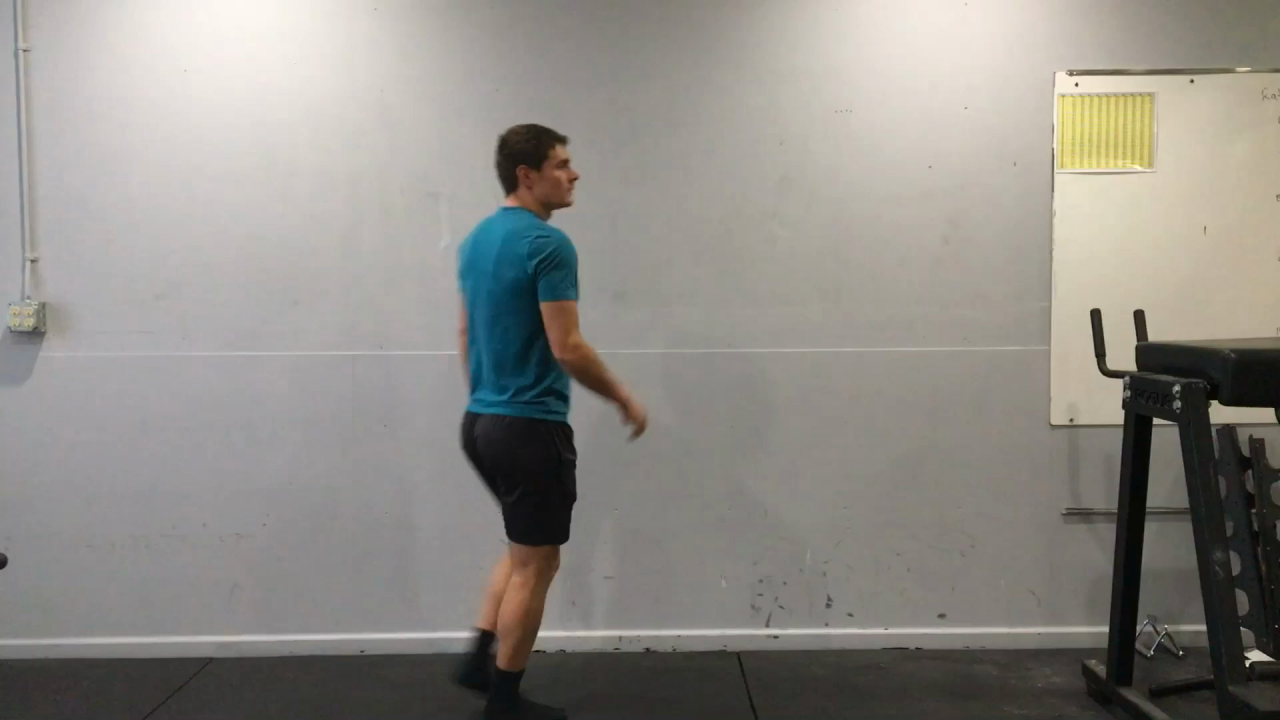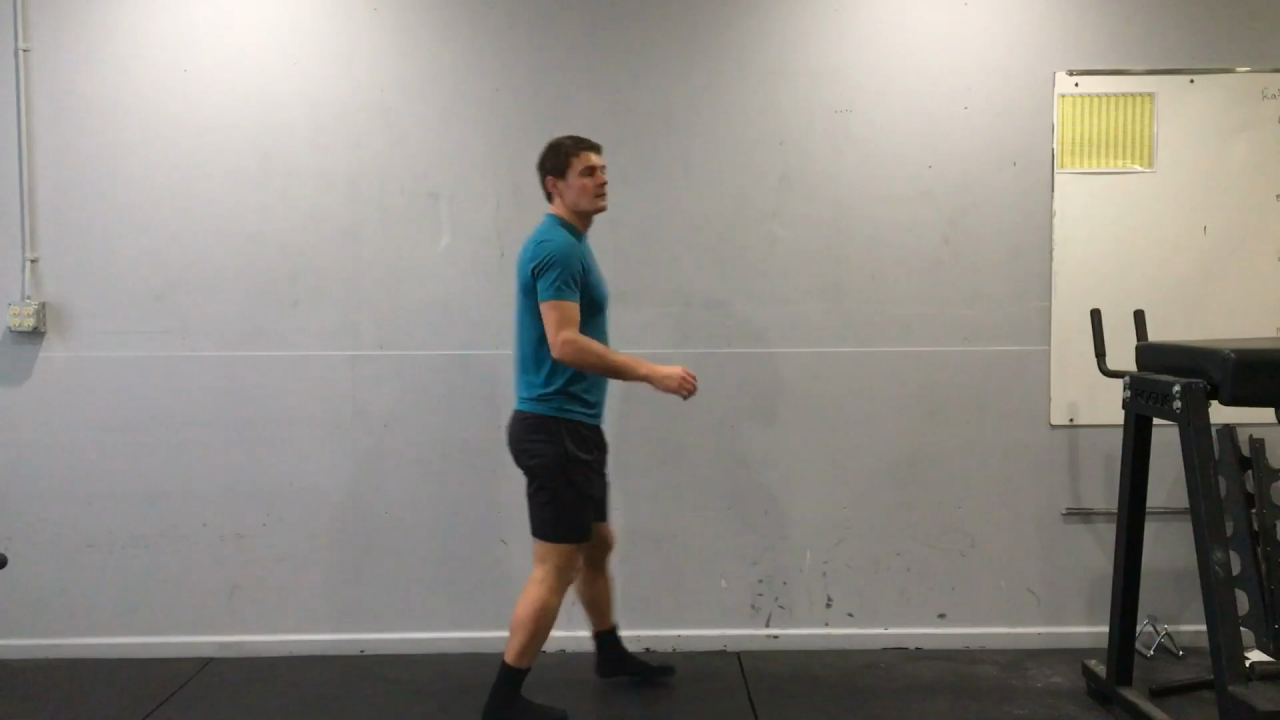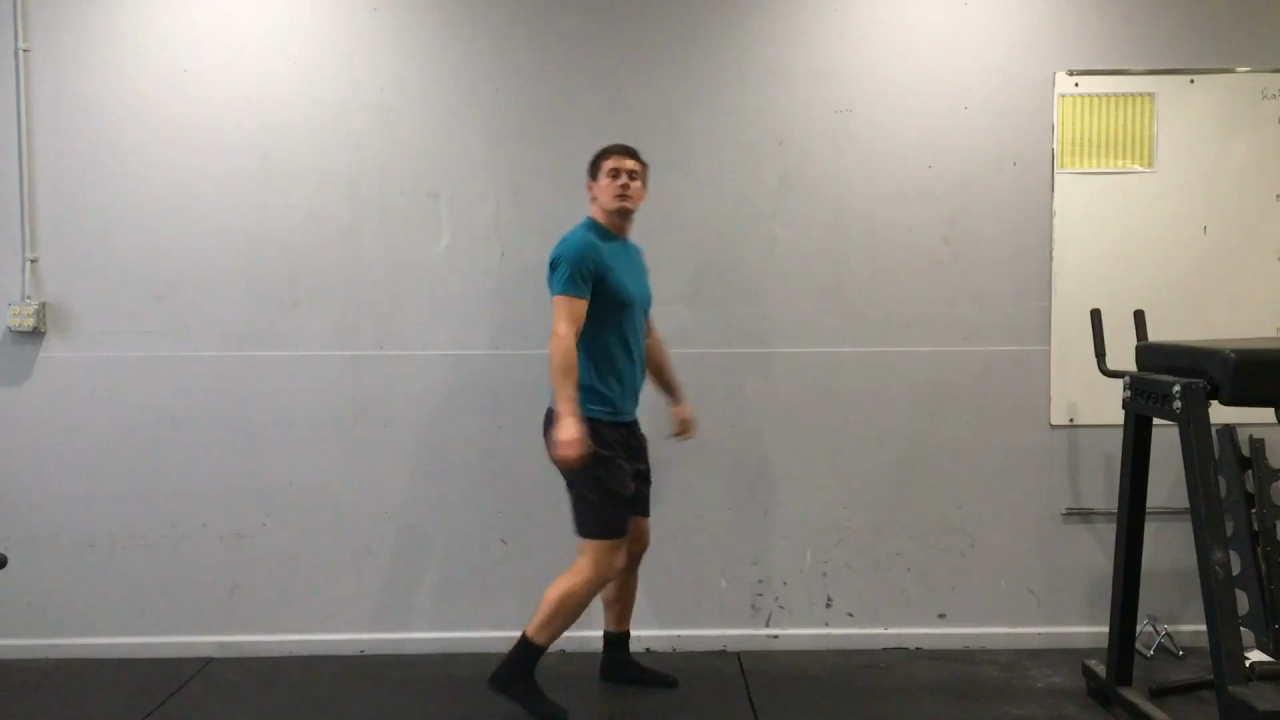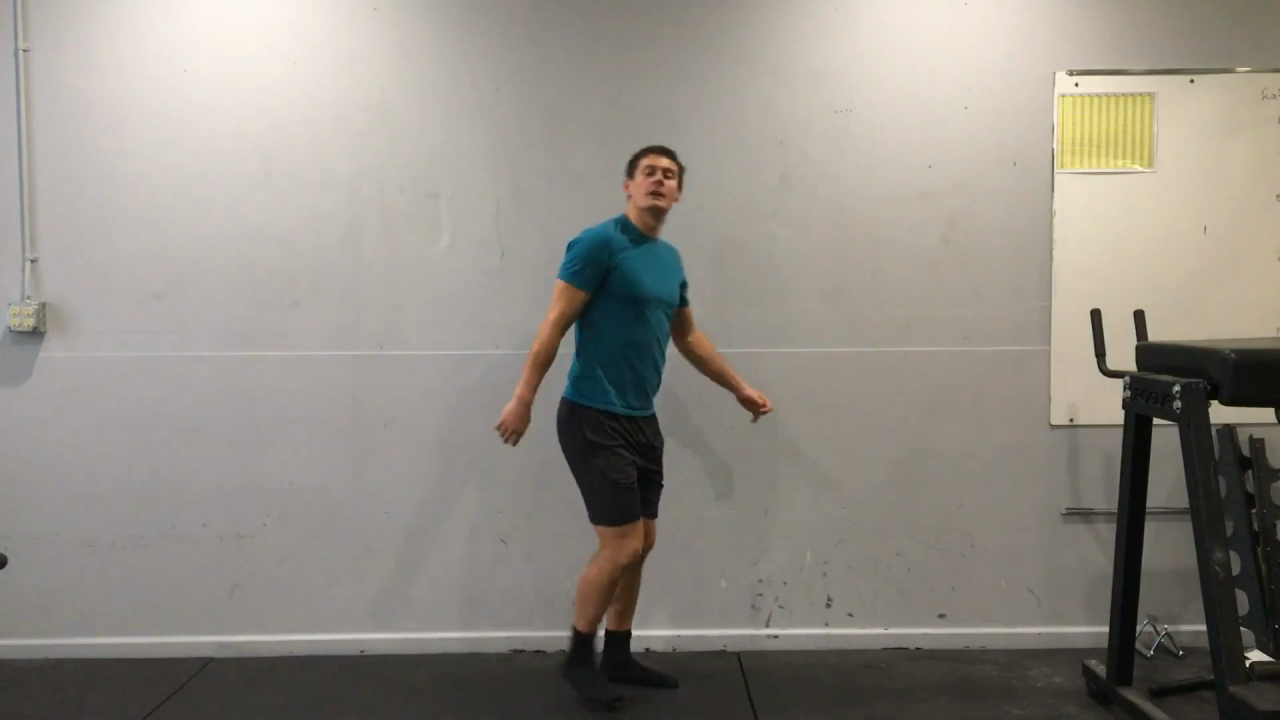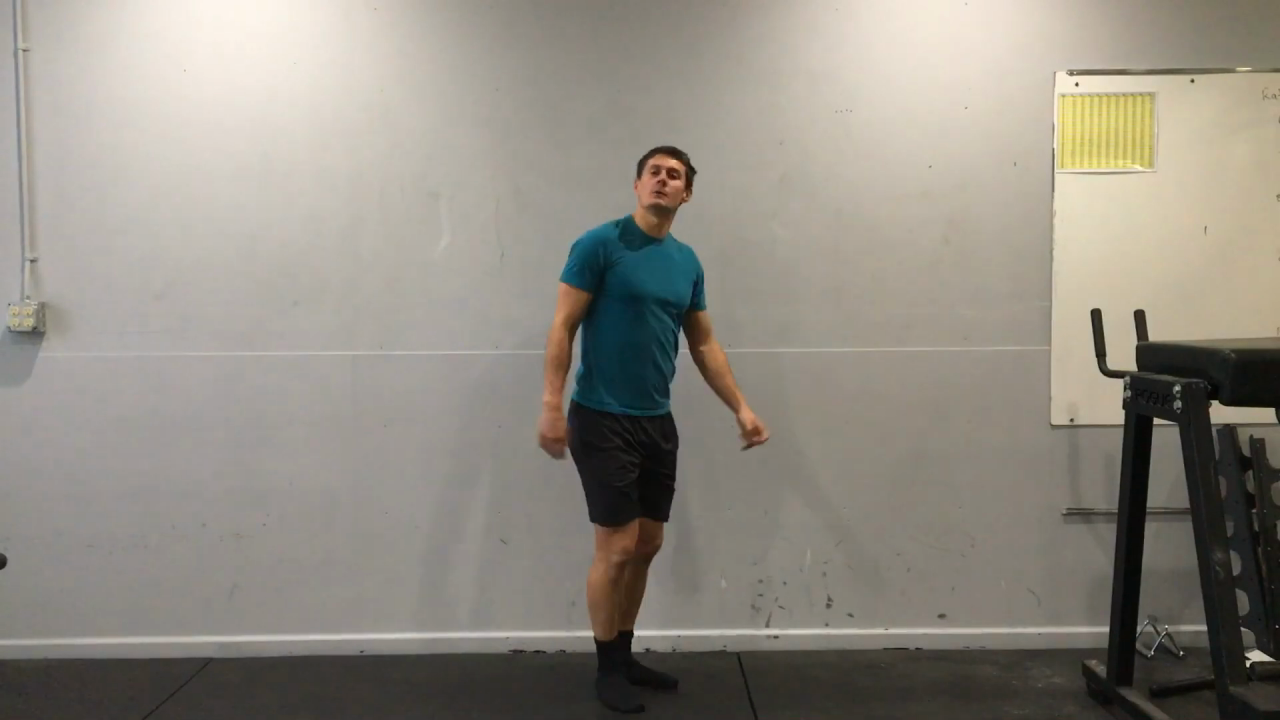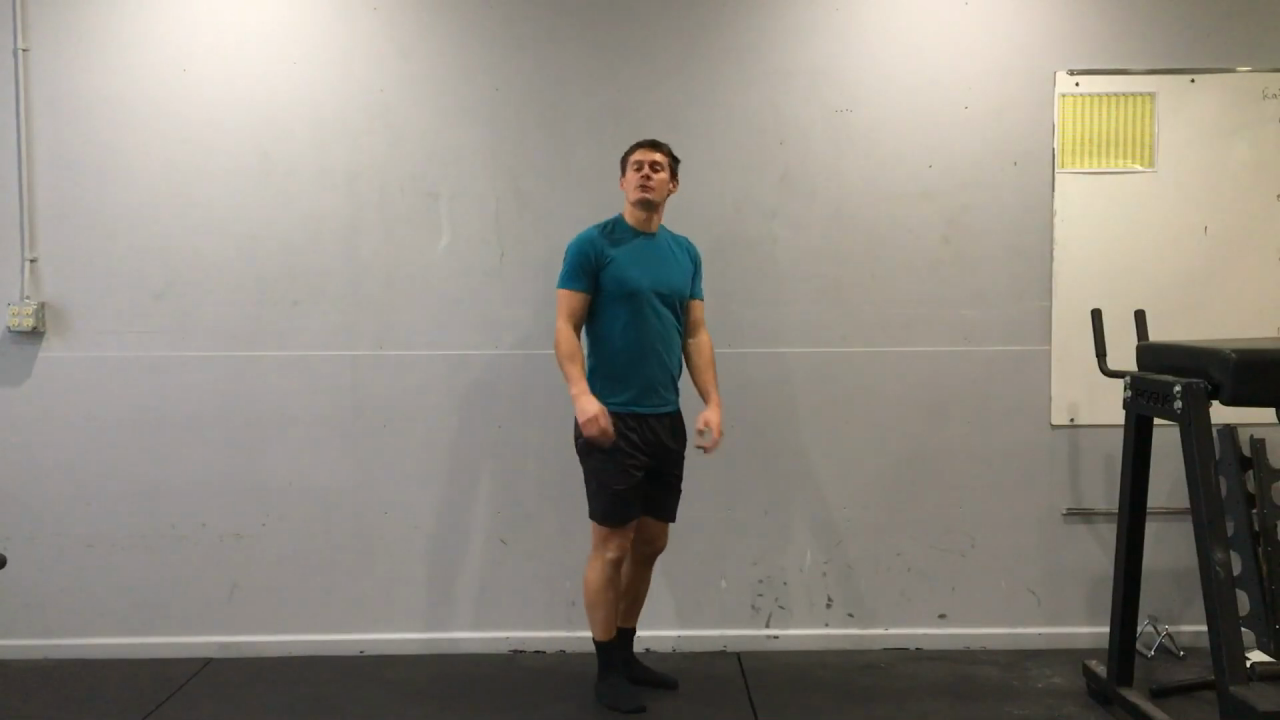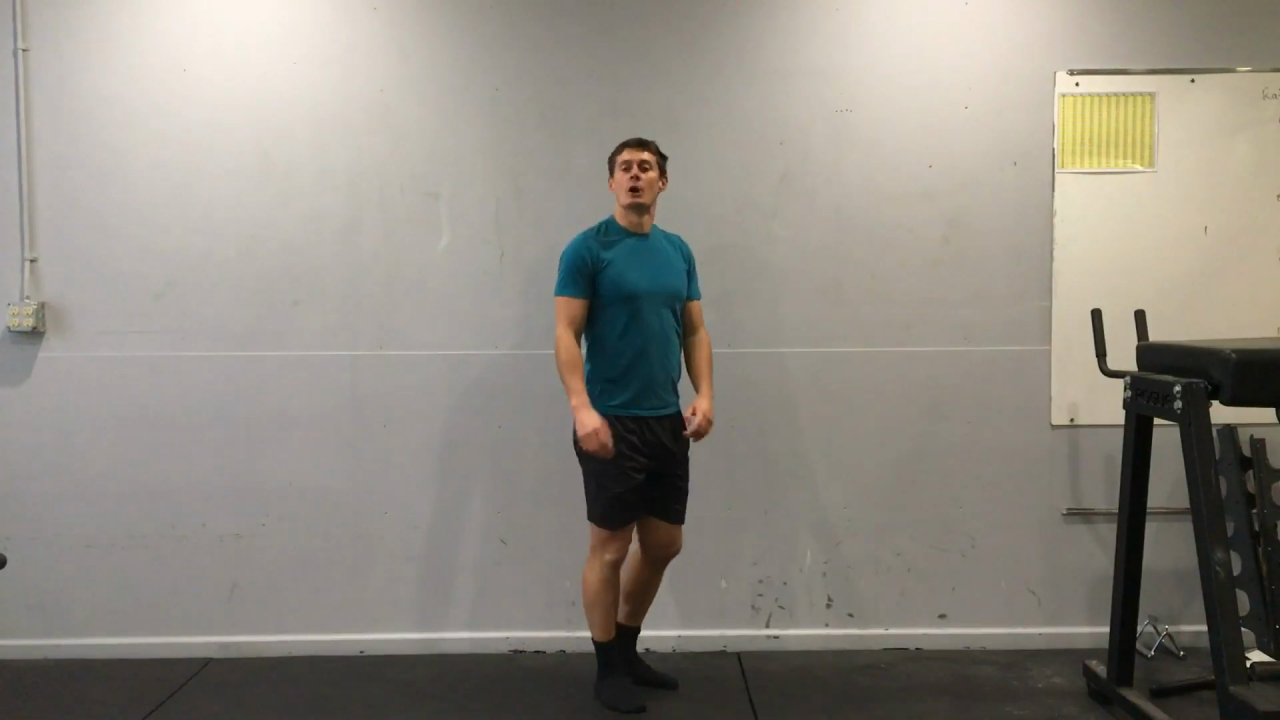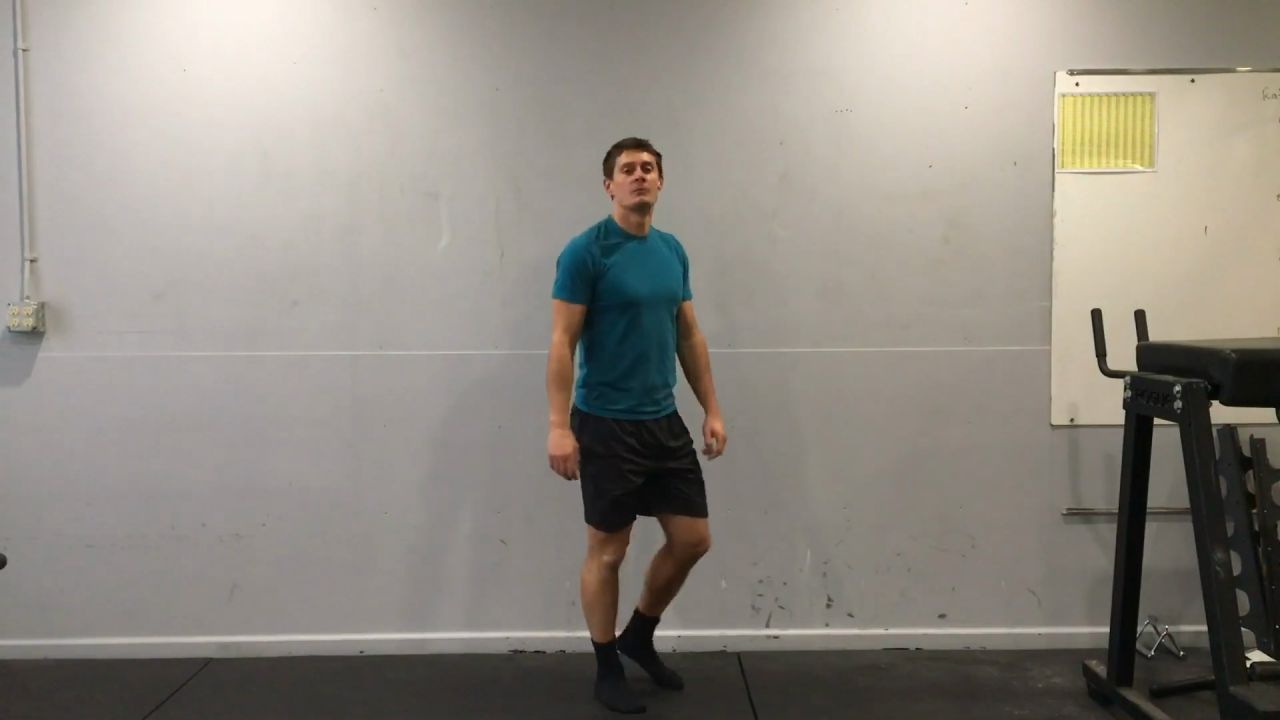
dt=0.2s
person 1, frame 1
left shoulder: (477, 239)
right shoulder: (548, 243)
right elbow: (566, 349)
right wrist: (623, 400)
left hip: (485, 422)
right hip: (528, 428)
left knee: (531, 550)
right knee: (535, 564)
left ankle: (479, 656)
person 1, frame 2
left shoulder: (561, 244)
right shoulder: (557, 250)
right elbow: (565, 344)
right wrist: (654, 373)
left hip: (571, 429)
right hip: (554, 432)
left knee: (597, 544)
right knee: (557, 565)
left ankle: (610, 652)
person 1, frame 3
left shoulder: (632, 255)
right shoulder: (581, 248)
left elbow: (645, 338)
right elbow: (563, 338)
left wrist: (676, 399)
right wrist: (569, 415)
left hip: (622, 424)
right hip: (590, 428)
left knee: (633, 544)
right knee: (600, 561)
left ankle: (617, 656)
right ankle: (516, 669)
person 1, frame 4
left shoulder: (670, 259)
right shoulder: (599, 243)
left elbow: (688, 335)
right elbow: (554, 324)
left wrist: (740, 387)
right wrist: (522, 399)
left hip: (641, 421)
right hip: (593, 420)
left knee: (640, 544)
right knee: (620, 548)
left ankle: (618, 656)
right ankle: (579, 656)
person 1, frame 5
left shoulder: (687, 261)
right shoulder: (600, 244)
left elbow: (704, 342)
right elbow: (563, 326)
left wrist: (741, 408)
right wrist: (552, 405)
left hip: (657, 422)
right hip: (602, 421)
left knee: (647, 546)
right knee: (616, 548)
left ankle: (625, 655)
right ankle: (608, 668)
person 1, frame 6
left shoulder: (685, 252)
right shoulder: (593, 245)
left elbow: (696, 333)
right elbow: (566, 327)
left wrist: (712, 404)
right wrist: (582, 396)
left hip: (667, 421)
right hip: (612, 423)
left knee: (650, 544)
right knee: (612, 547)
left ankle: (624, 652)
right ankle: (607, 670)
person 1, frame 7
left shoulder: (678, 251)
right shoulder: (587, 249)
left elbow: (695, 333)
right elbow: (567, 335)
left wrist: (704, 396)
right wrist: (582, 407)
left hip: (667, 421)
right hip: (612, 424)
left knee: (663, 545)
right knee: (609, 549)
left ankle: (626, 649)
right ankle: (608, 670)
person 1, frame 8
left shoulder: (672, 250)
right shoulder: (586, 251)
left elbow: (688, 335)
right elbow: (562, 343)
left wrist: (711, 409)
right wrist: (560, 425)
left hip: (664, 422)
right hip: (607, 426)
left knee: (693, 539)
right knee: (607, 551)
left ankle: (638, 636)
right ankle: (608, 671)
